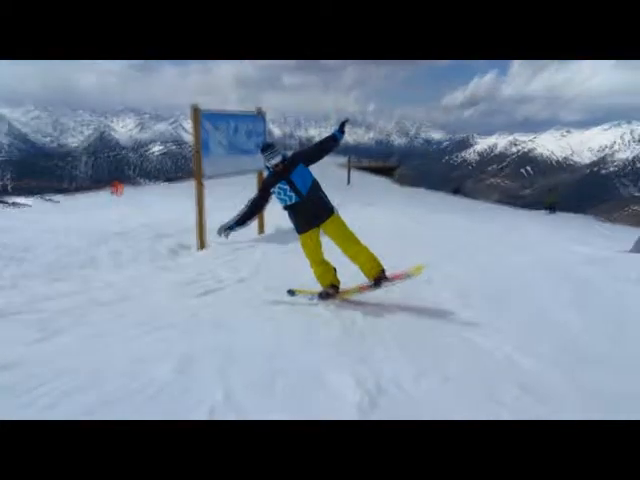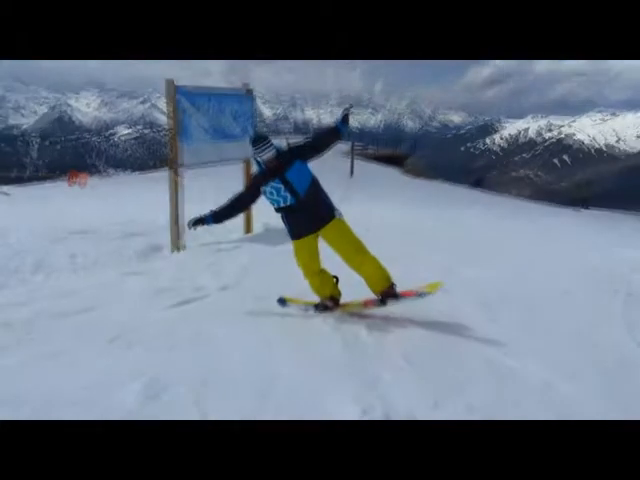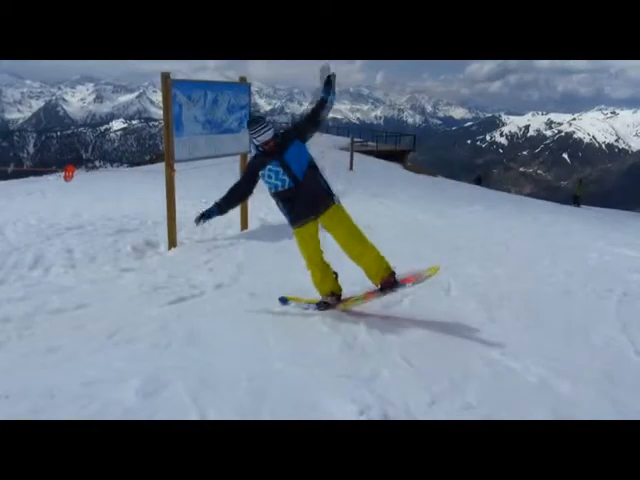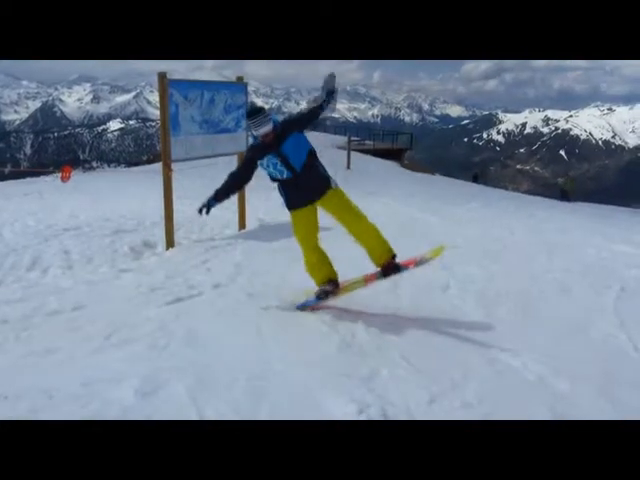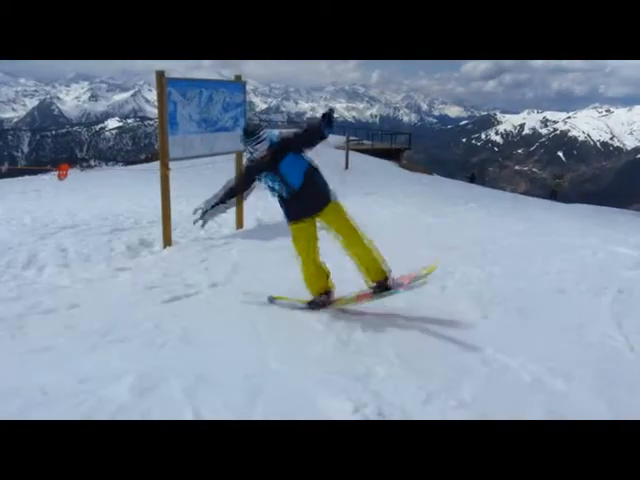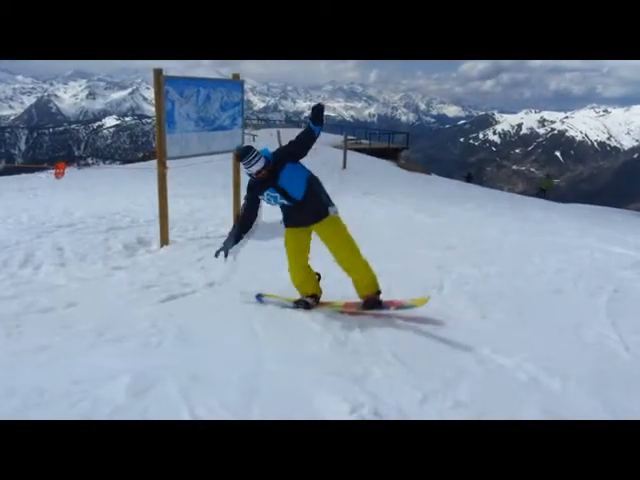
dt=0.4s
person 1, frame 1
left shoulder: (297, 160)
right shoulder: (269, 183)
left elbow: (320, 148)
right elbow: (255, 206)
right wrist: (233, 224)
left hip: (323, 212)
right hip: (303, 223)
left knee: (349, 244)
right knee: (314, 258)
left ankle: (376, 272)
right ankle: (330, 285)
person 1, frame 2
left shoulder: (294, 156)
right shoulder: (259, 181)
left elbow: (320, 141)
right elbow: (238, 203)
left wrist: (341, 126)
right wrist: (208, 218)
left hip: (324, 215)
right hip: (299, 229)
left knee: (355, 253)
right knee: (309, 268)
left ankle: (384, 287)
right ankle: (330, 296)
person 1, frame 3
left shoulder: (292, 137)
right shoulder: (257, 165)
left elbow: (315, 117)
right elbow: (239, 192)
left wrist: (327, 92)
right wrist: (213, 211)
left hip: (323, 202)
right hip: (299, 216)
left knee: (354, 242)
right knee: (313, 259)
left ankle: (384, 277)
right ankle: (330, 293)
person 1, frame 4
left shoulder: (290, 127)
right shoulder: (255, 153)
left elbow: (312, 112)
right elbow: (238, 178)
left wrist: (327, 95)
right wrist: (214, 199)
left hip: (321, 186)
right hip: (296, 201)
left knee: (355, 221)
right knee: (307, 243)
left ankle: (386, 260)
right ankle: (327, 282)
person 1, frame 5
left shoulder: (287, 145)
right shoulder: (254, 168)
left elbow: (310, 136)
right elbow: (236, 189)
left wrist: (324, 125)
right wrist: (212, 207)
left hip: (321, 199)
right hip: (297, 212)
left knee: (352, 239)
right knee: (308, 257)
left ankle: (380, 278)
right ankle: (322, 292)
person 1, frame 6
left shoulder: (284, 157)
right shoulder: (255, 186)
left elbow: (303, 142)
right elbow: (247, 215)
left wrist: (315, 124)
right wrist: (231, 240)
left hip: (319, 210)
right hip: (294, 221)
left knee: (346, 253)
right knee: (296, 263)
left ankle: (370, 293)
right ankle: (310, 294)
